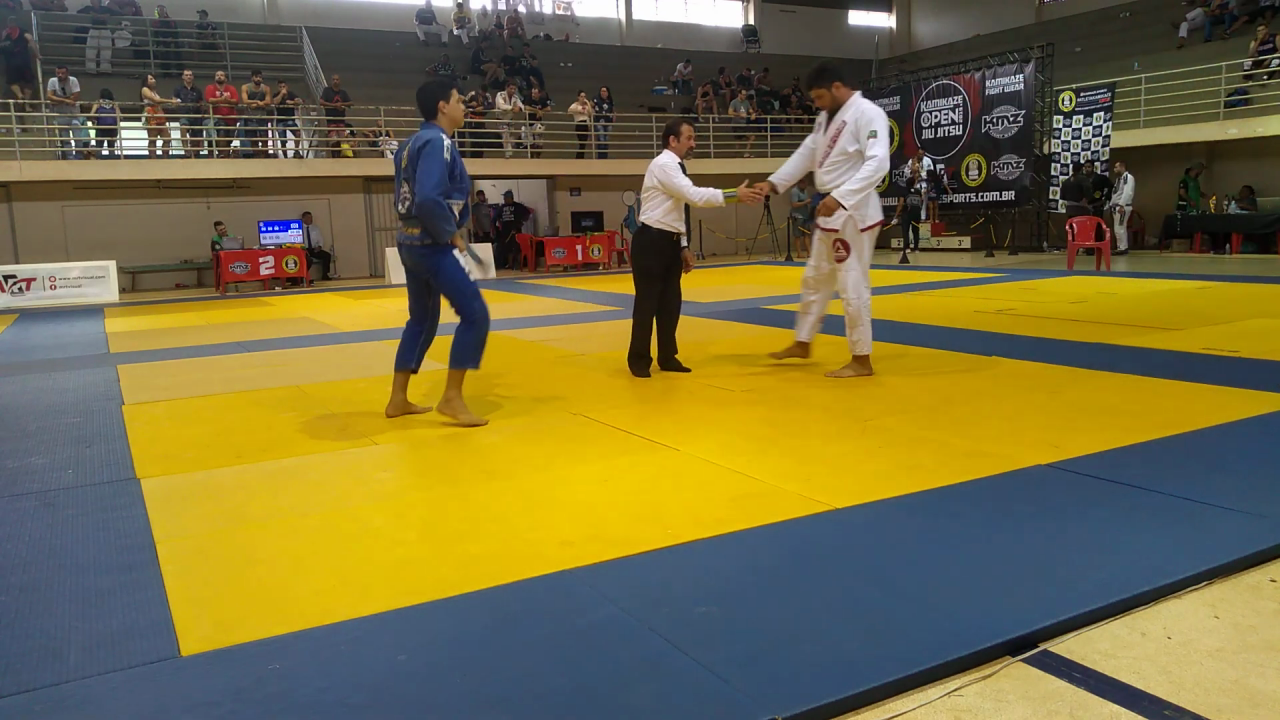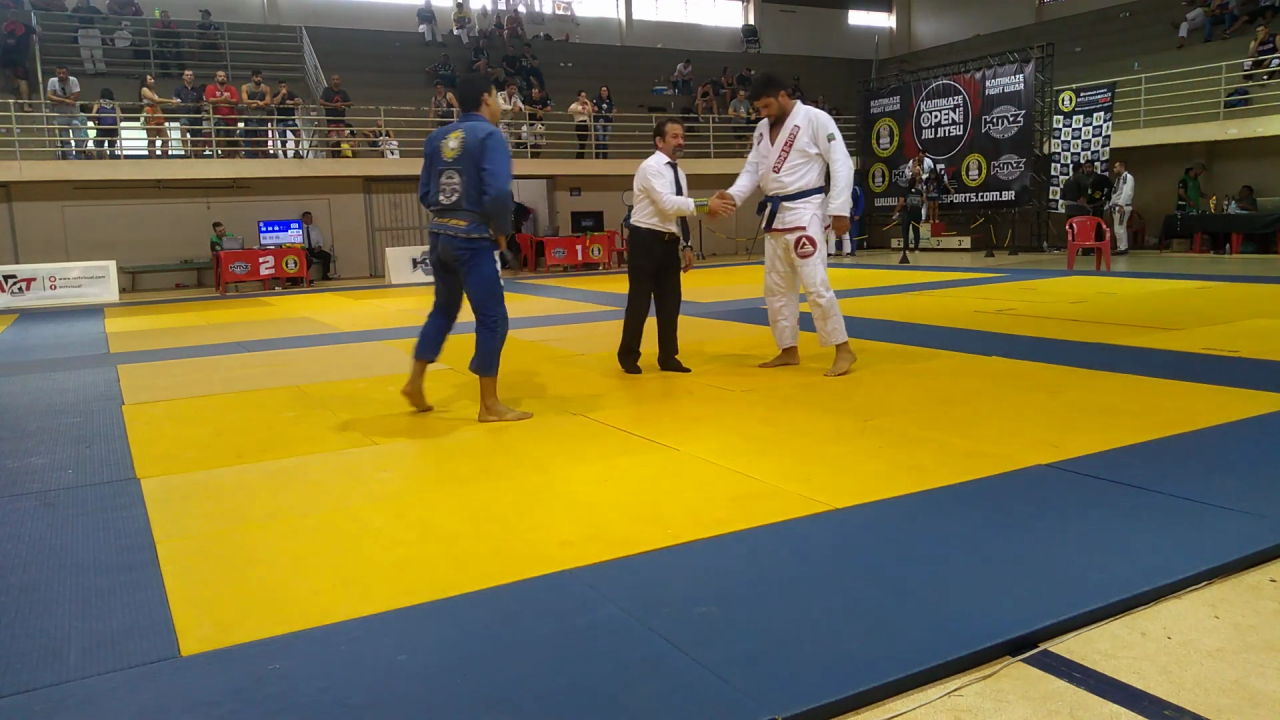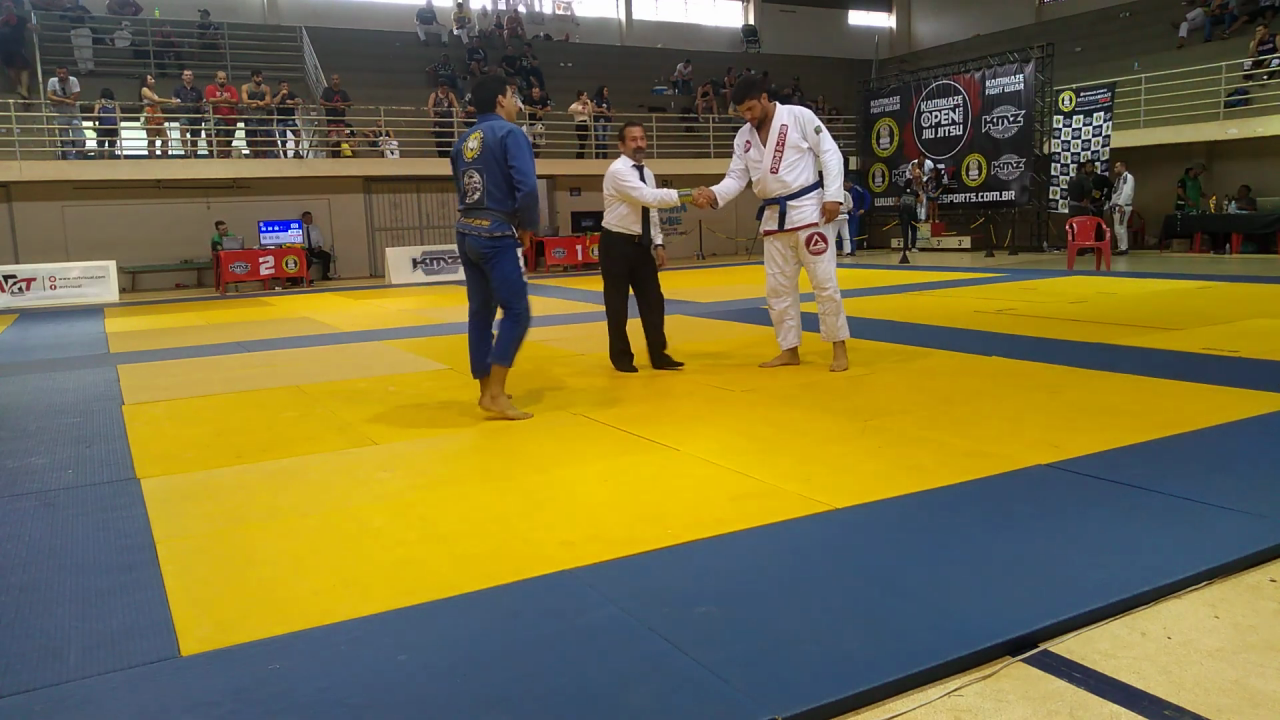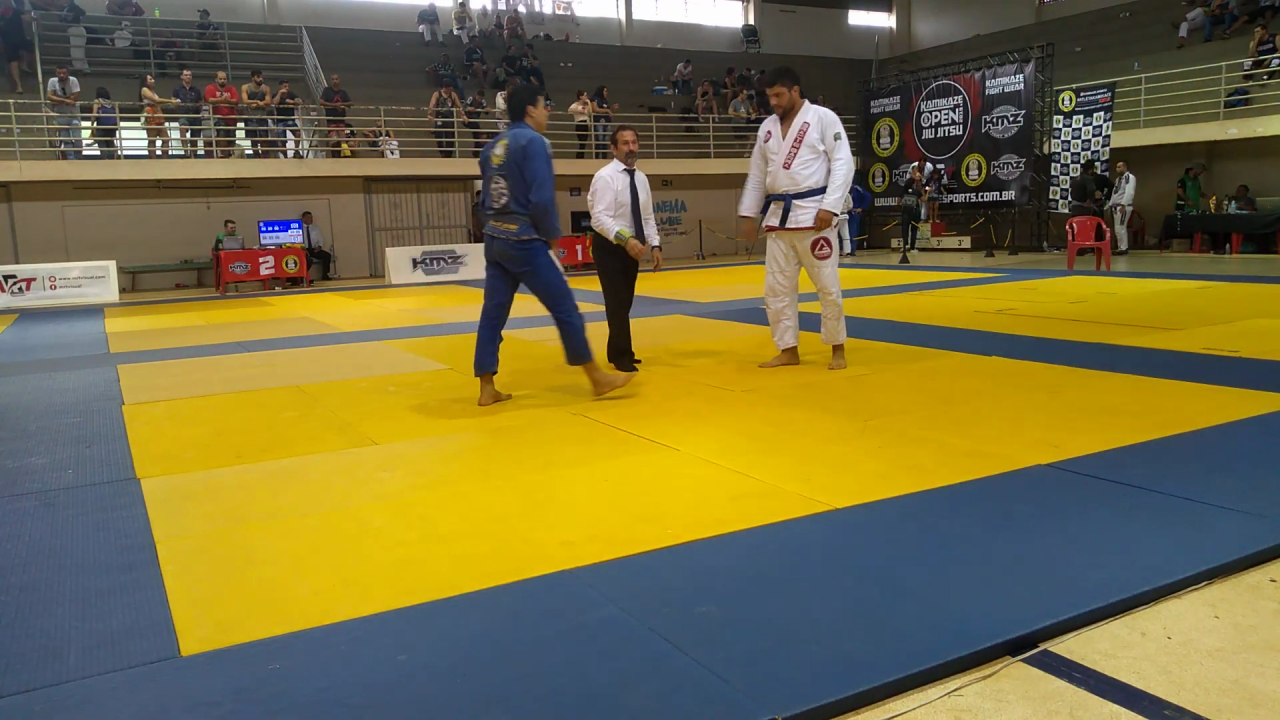
dt=0.5s
person 1, frame 1
left shoulder: (414, 143)
right shoulder: (437, 142)
right elbow: (428, 200)
right wrist: (451, 234)
left hip: (412, 243)
right hip: (433, 246)
left knee: (423, 320)
right knee: (474, 313)
left ankle: (398, 399)
right ankle: (451, 398)
person 1, frame 2
left shoulder: (438, 137)
right shoulder: (490, 135)
left elbow: (426, 194)
right elbow: (499, 193)
right wrist: (501, 230)
left hip: (439, 234)
right hip: (472, 239)
left knee: (444, 309)
right knee: (492, 318)
left ankle: (415, 383)
right ankle: (489, 404)
person 1, frame 3
left shoulder: (463, 141)
right shoulder: (510, 134)
right elbow: (526, 188)
right wrist: (528, 226)
left hip: (466, 233)
right hip: (496, 235)
left knee: (480, 311)
right knee: (516, 311)
left ankle: (487, 389)
right ankle: (495, 393)
person 1, frame 4
left shoulder: (492, 147)
right shoulder: (534, 142)
right elbow: (542, 199)
right wrist: (551, 235)
left hip: (494, 238)
right hip: (525, 240)
left knee: (493, 312)
right knee: (565, 310)
left ankle: (487, 389)
right ankle: (597, 379)
person 2, frame 1
left shoulder: (868, 114)
right shoulder: (828, 118)
left elbow: (878, 163)
right elbow: (806, 154)
left wrist: (840, 197)
right wrist: (774, 183)
left hip: (854, 212)
right hip: (831, 213)
left knee: (852, 286)
right knee: (814, 279)
left ankle: (861, 360)
right ankle: (802, 343)
person 2, frame 2
left shoulder: (815, 119)
right shoulder: (763, 128)
left elbow: (841, 164)
right elbow: (752, 170)
left wrist: (839, 209)
right wrist: (732, 196)
left hip: (805, 211)
right hip: (775, 214)
left knee: (815, 284)
right knee: (776, 288)
left ankle: (843, 350)
right ankle: (789, 350)
person 2, frame 3
left shoulder: (799, 116)
right shoulder: (744, 137)
left elbow: (831, 154)
right elbow: (736, 178)
left wrist: (833, 196)
right wrist: (713, 194)
left hip: (809, 209)
right hip: (774, 216)
left knee: (825, 281)
right knee: (779, 288)
left ankle: (839, 347)
right ankle: (790, 350)
person 2, frame 4
left shoulder: (823, 118)
right shoulder: (767, 127)
left elbow: (843, 164)
right elbow: (757, 174)
left wrist: (829, 206)
right wrist: (748, 213)
left hip: (812, 213)
right hip: (778, 215)
left knee: (827, 285)
right knee: (777, 287)
left ankle: (837, 349)
right ankle: (788, 349)
person 3, frame 1
left shoulder: (676, 168)
right shoulder: (663, 166)
right elbow: (694, 195)
left wrist: (684, 246)
right wrist: (735, 194)
left hip: (670, 243)
right hip: (651, 241)
left knee: (671, 302)
right knee: (647, 302)
left ankle: (667, 357)
right ankle: (639, 359)
person 3, frame 2
left shoulder: (677, 172)
right shoulder: (650, 168)
right elbow: (668, 204)
left wrist: (685, 245)
right wrist: (706, 204)
left hip: (668, 244)
right hip: (645, 242)
left knee: (670, 302)
right knee: (639, 301)
left ankle: (668, 357)
right ankle: (629, 354)
person 3, frame 3
left shoulder: (647, 173)
right shoulder: (617, 171)
left elbow: (652, 212)
right elbow: (648, 198)
left wrist: (658, 244)
right wrist: (687, 195)
left hip: (641, 245)
right hip: (617, 244)
left knee: (653, 300)
right knee: (617, 304)
left ankle: (657, 354)
right ankle: (621, 355)
person 3, frame 4
left shoulder: (641, 178)
right shoulder: (605, 177)
left elbow: (647, 216)
right elbow: (600, 218)
left wrist: (654, 245)
right wrist: (626, 240)
left hip: (629, 247)
right hip: (608, 247)
left knee: (625, 303)
right knee: (617, 303)
left ankle: (617, 351)
right ankle: (621, 355)
